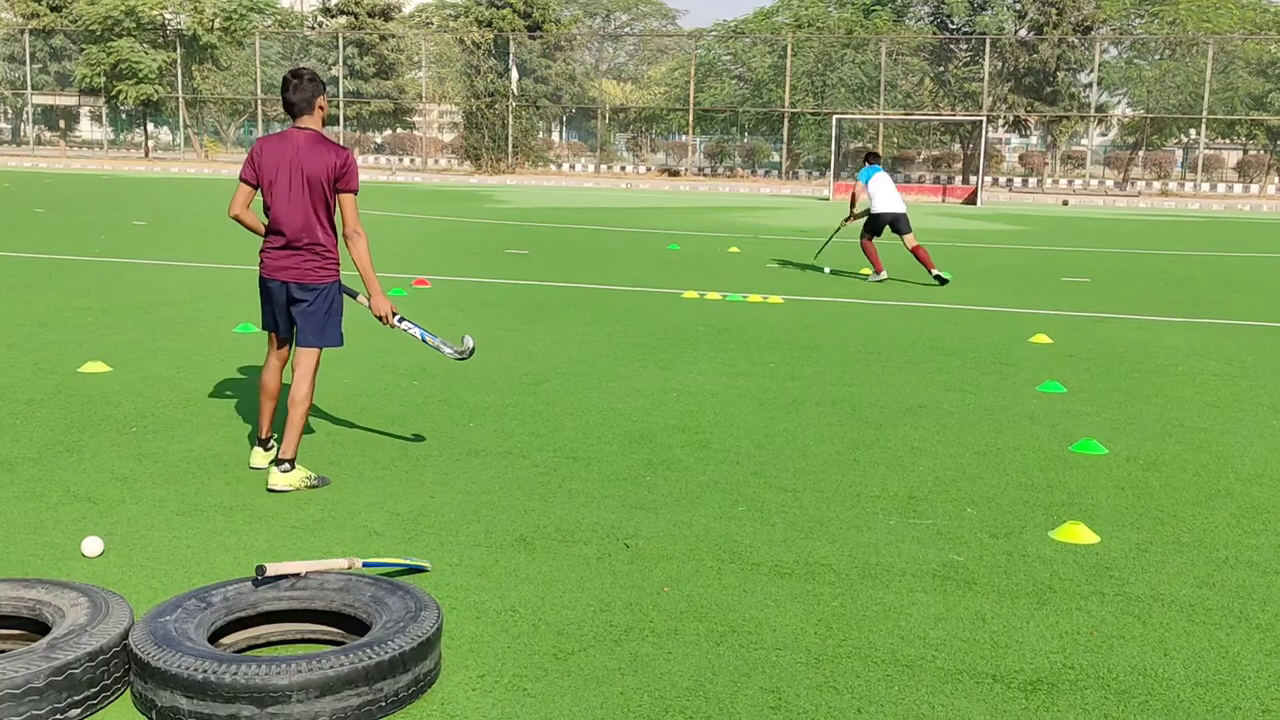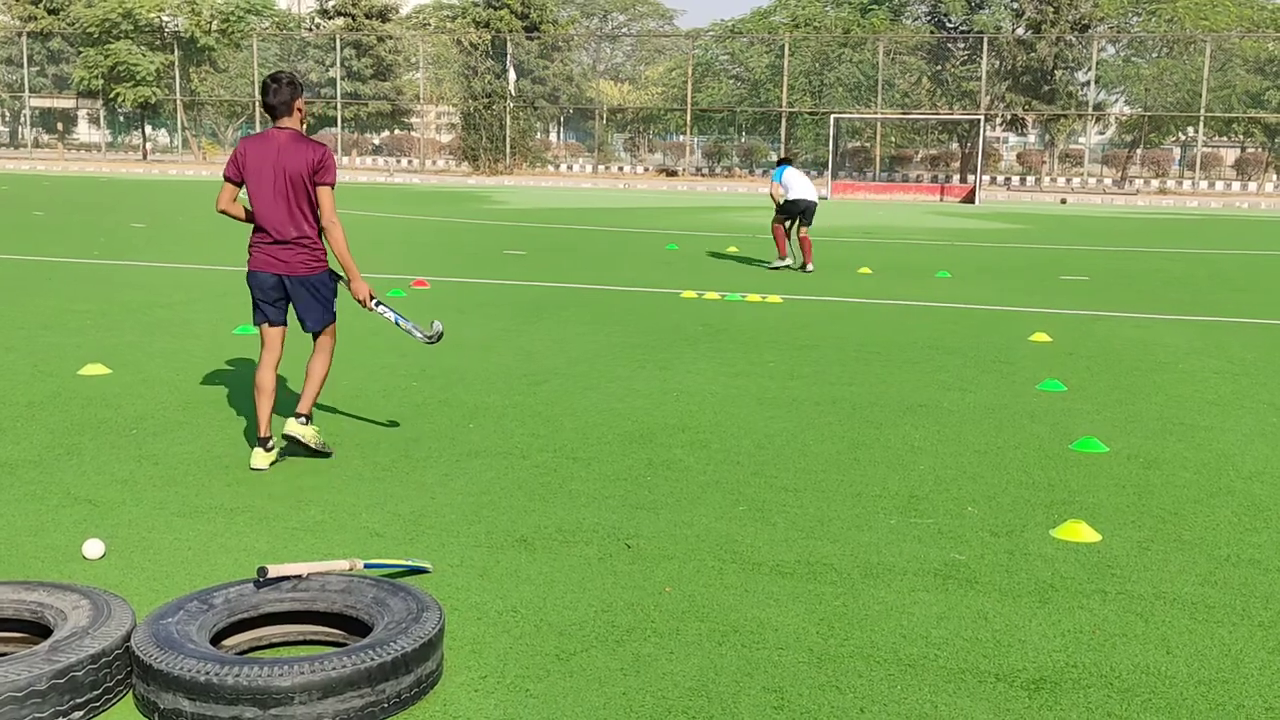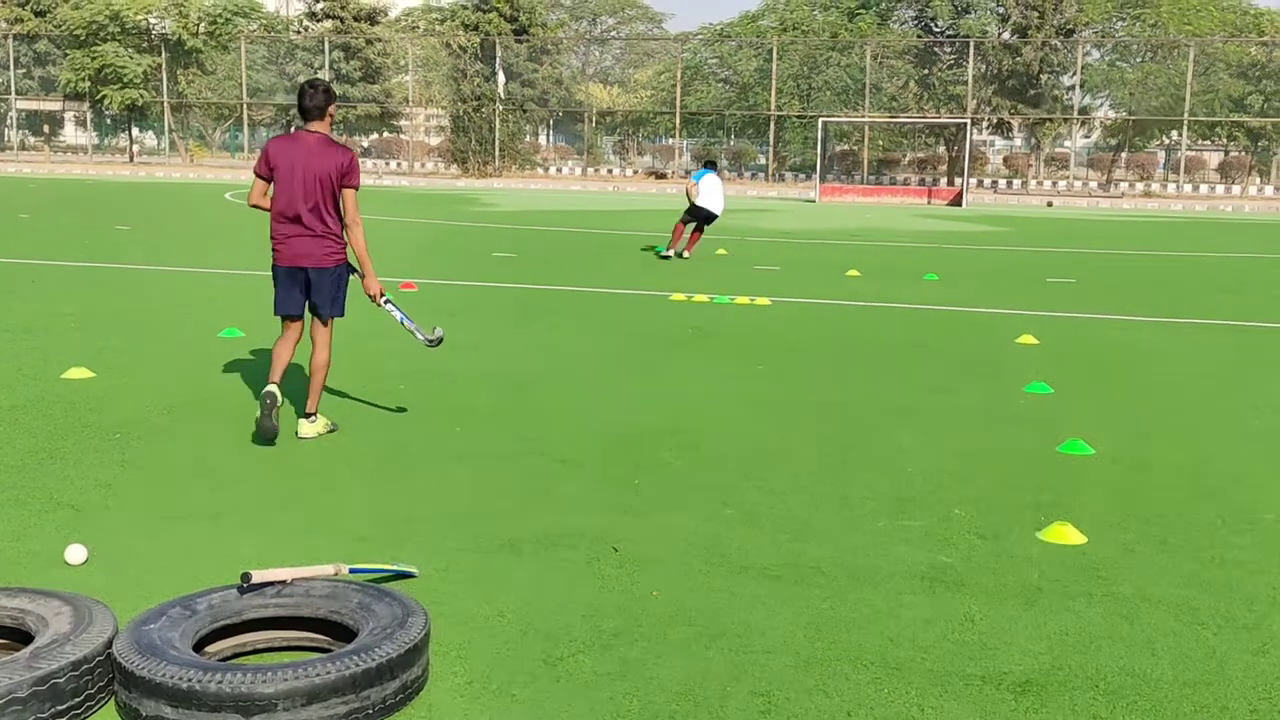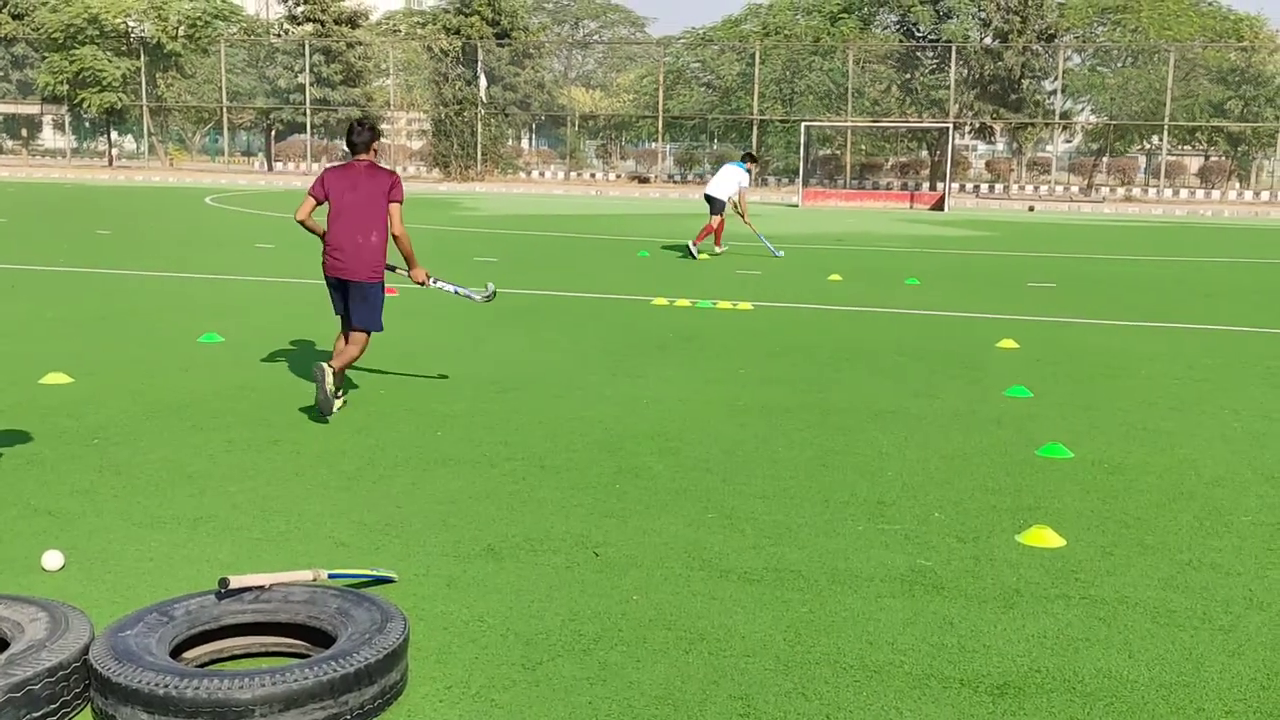
dt=0.5s
person 1, frame 1
left shoulder: (262, 148)
right shoulder: (338, 157)
left elbow: (237, 209)
right elbow: (352, 231)
right wrist: (375, 293)
left hip: (273, 271)
right hip: (317, 275)
left knee: (276, 355)
right knee: (304, 369)
left ankle: (263, 444)
right ankle: (285, 467)
person 1, frame 2
left shoulder: (245, 148)
right shoulder: (317, 153)
left elbow: (224, 204)
right elbow: (329, 222)
right wrist: (354, 277)
left hip: (262, 265)
right hip: (307, 265)
left knee: (270, 351)
right knee: (325, 339)
left ankle: (263, 444)
right ankle: (301, 418)
person 1, frame 3
left shoulder: (275, 148)
right shoulder: (344, 157)
left elbow: (255, 199)
right elbow: (351, 221)
right wrist: (368, 274)
left hip: (285, 256)
right hip: (328, 258)
left knee: (289, 331)
right knee: (321, 334)
left ankle: (272, 388)
right ankle: (310, 418)
person 1, frame 4
left shoulder: (330, 175)
right shoulder: (389, 179)
left elbow: (301, 215)
right elbow: (397, 230)
right wrist: (414, 266)
left hip: (333, 267)
right hip: (367, 270)
left knee: (349, 329)
right knee: (357, 343)
left ankle: (333, 393)
right ankle: (328, 370)
